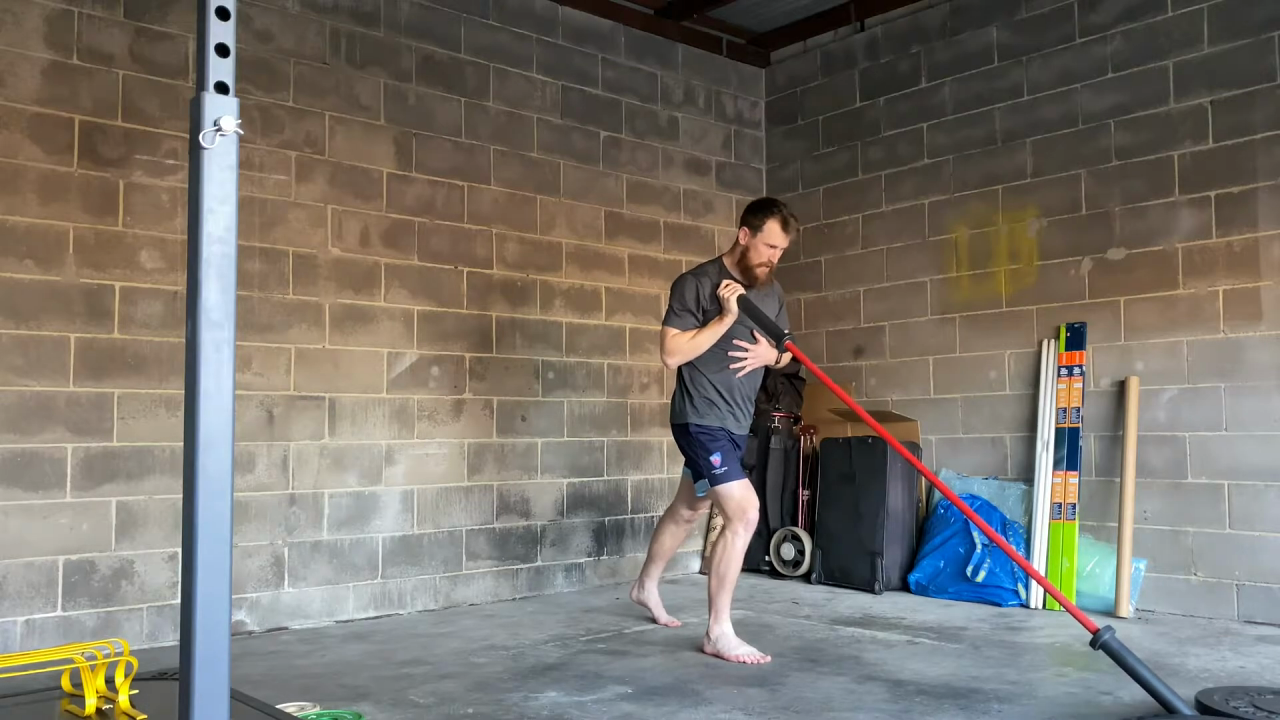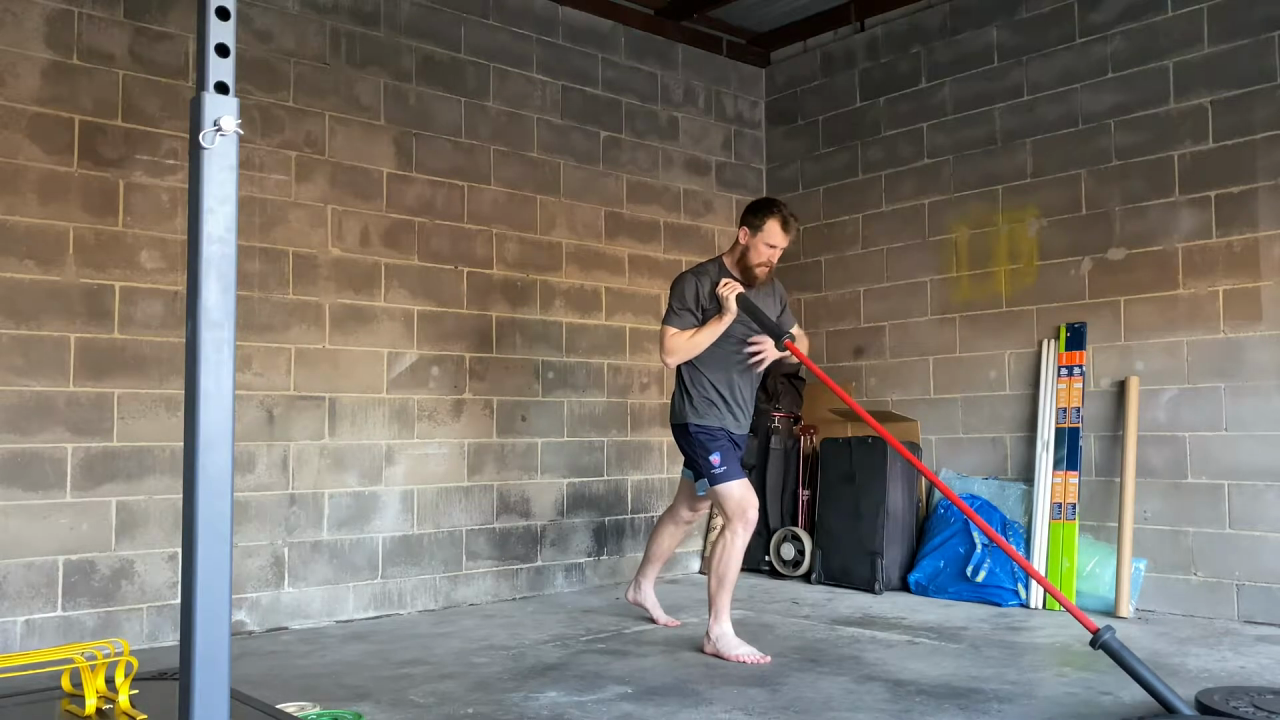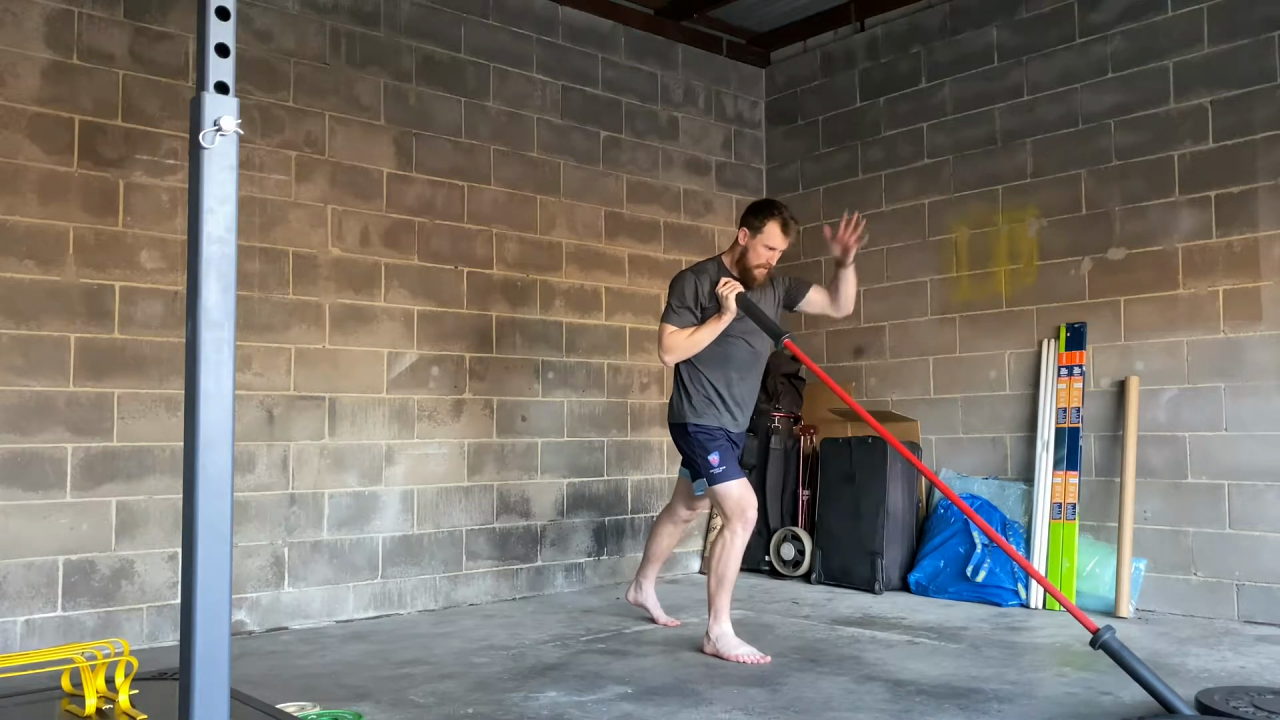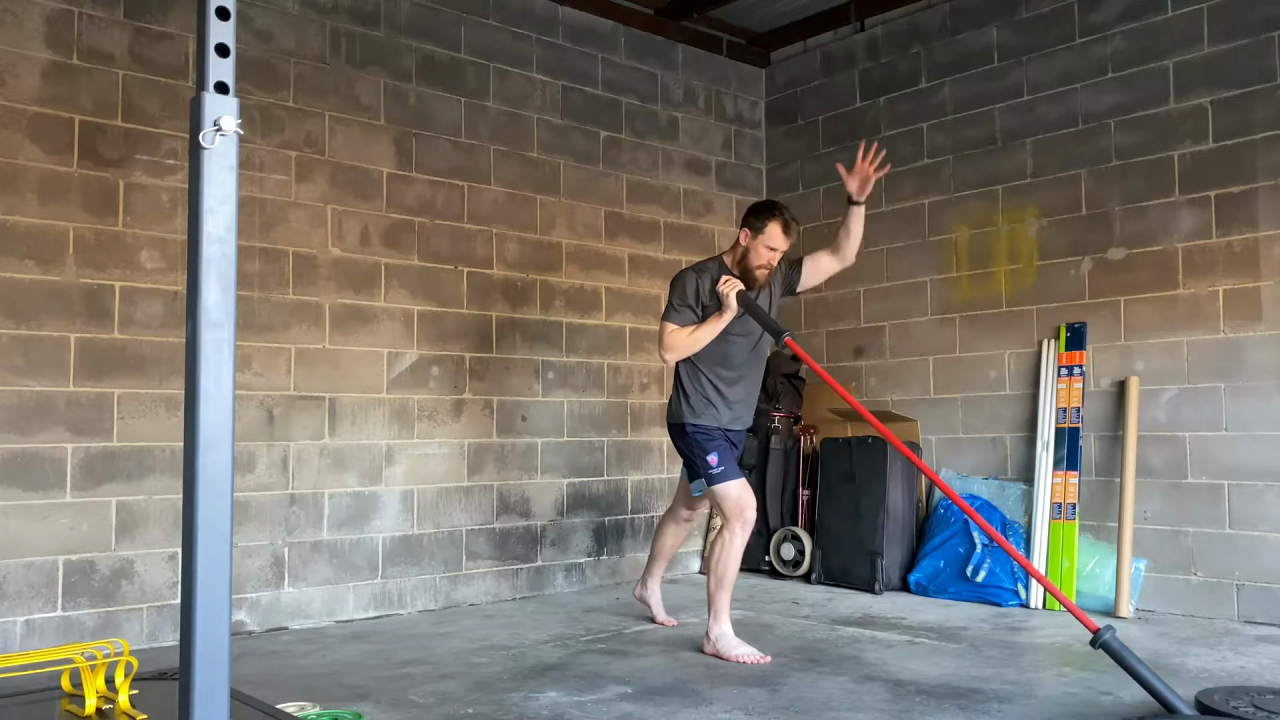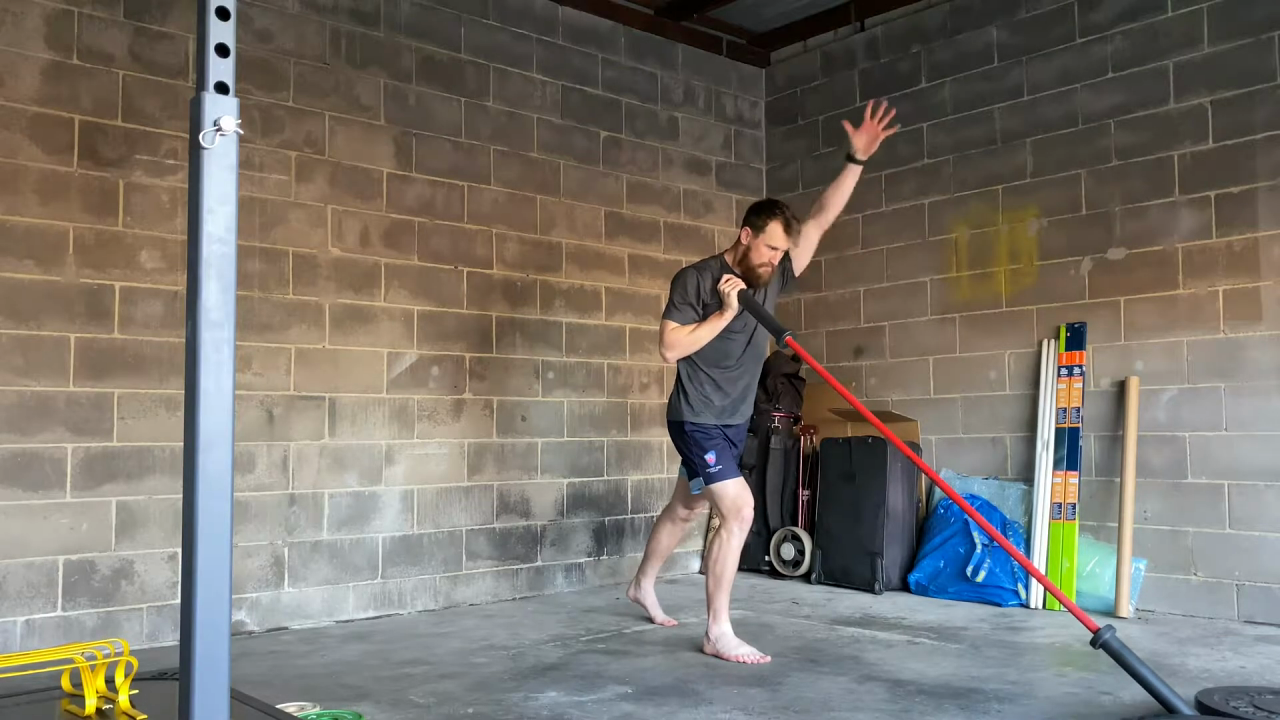
dt=0.2s
person 1, frame 1
left shoulder: (771, 289)
right shoulder: (696, 283)
left elbow: (786, 348)
right elbow: (672, 353)
left wrist: (773, 355)
right wrist: (726, 317)
left hip: (736, 422)
right hip: (702, 419)
left knee: (688, 509)
right knee: (744, 513)
left ankle: (647, 585)
right ankle: (719, 632)
person 1, frame 2
left shoulder: (772, 289)
right shoulder: (695, 283)
left elbow: (799, 343)
right elbow: (671, 352)
left wrist: (783, 346)
right wrist: (724, 316)
left hip: (735, 422)
right hip: (702, 419)
left knee: (688, 509)
right knee: (744, 512)
left ankle: (642, 586)
right ankle: (718, 631)
person 1, frame 3
left shoulder: (776, 285)
right shoulder: (694, 281)
left elbow: (840, 306)
right elbow: (670, 350)
left wrist: (845, 260)
right wrist: (723, 315)
left hip: (734, 423)
right hip: (700, 420)
left knee: (683, 508)
right knee: (742, 513)
left ankle: (642, 586)
right ankle: (719, 633)
person 1, frame 4
left shoulder: (777, 277)
right shoulder: (694, 280)
left elbow: (843, 255)
right elbow: (670, 349)
left wrist: (857, 199)
right wrist: (725, 314)
left hip: (733, 424)
right hip: (699, 420)
left knee: (687, 508)
right knee: (741, 512)
left ankle: (649, 585)
right ankle: (718, 633)
person 1, frame 5
left shoulder: (774, 275)
right shoulder: (695, 279)
left elbow: (823, 217)
right elbow: (671, 348)
left wrist: (857, 158)
right wrist: (725, 313)
left hip: (733, 421)
right hip: (698, 420)
left knee: (684, 508)
right knee: (739, 510)
left ankle: (643, 585)
right ankle: (718, 633)
